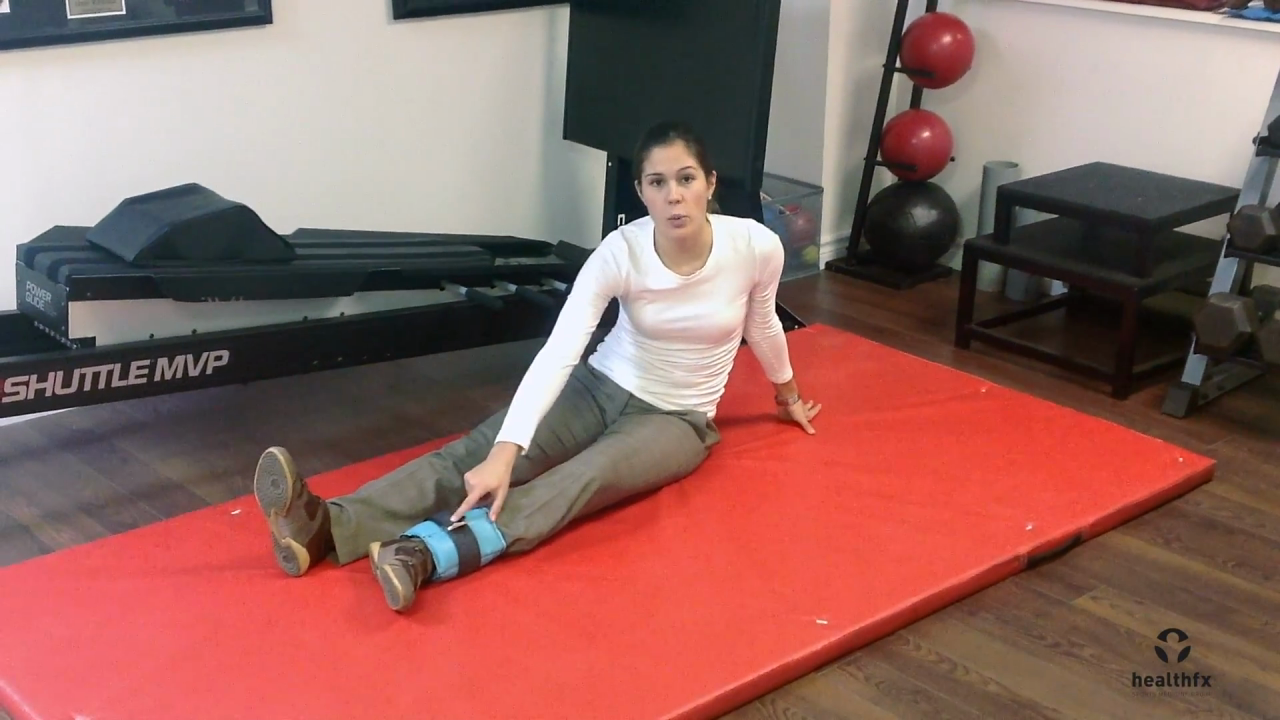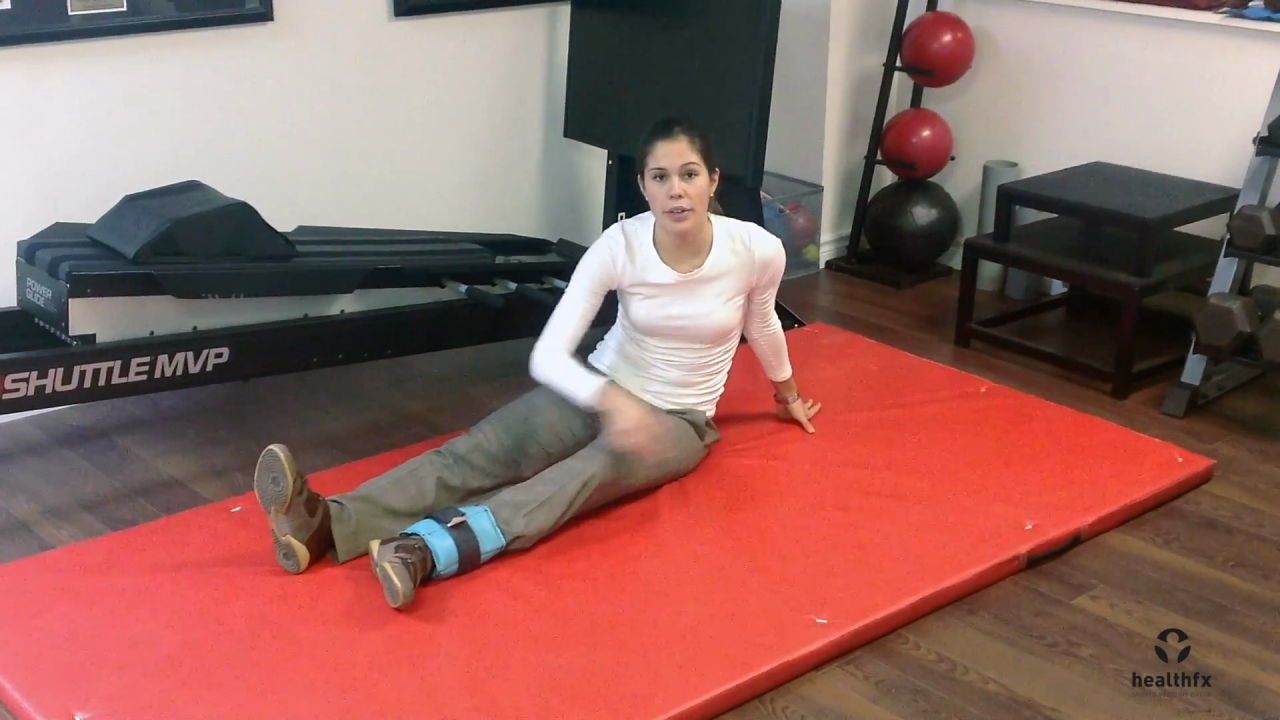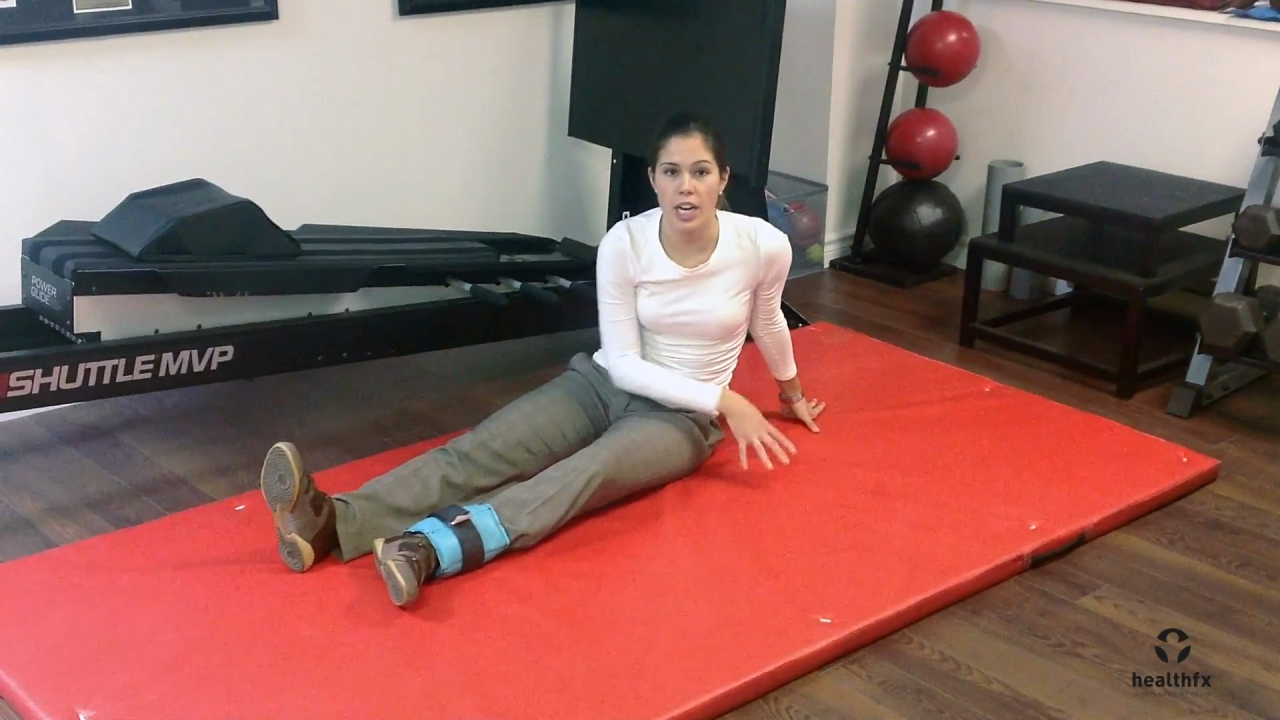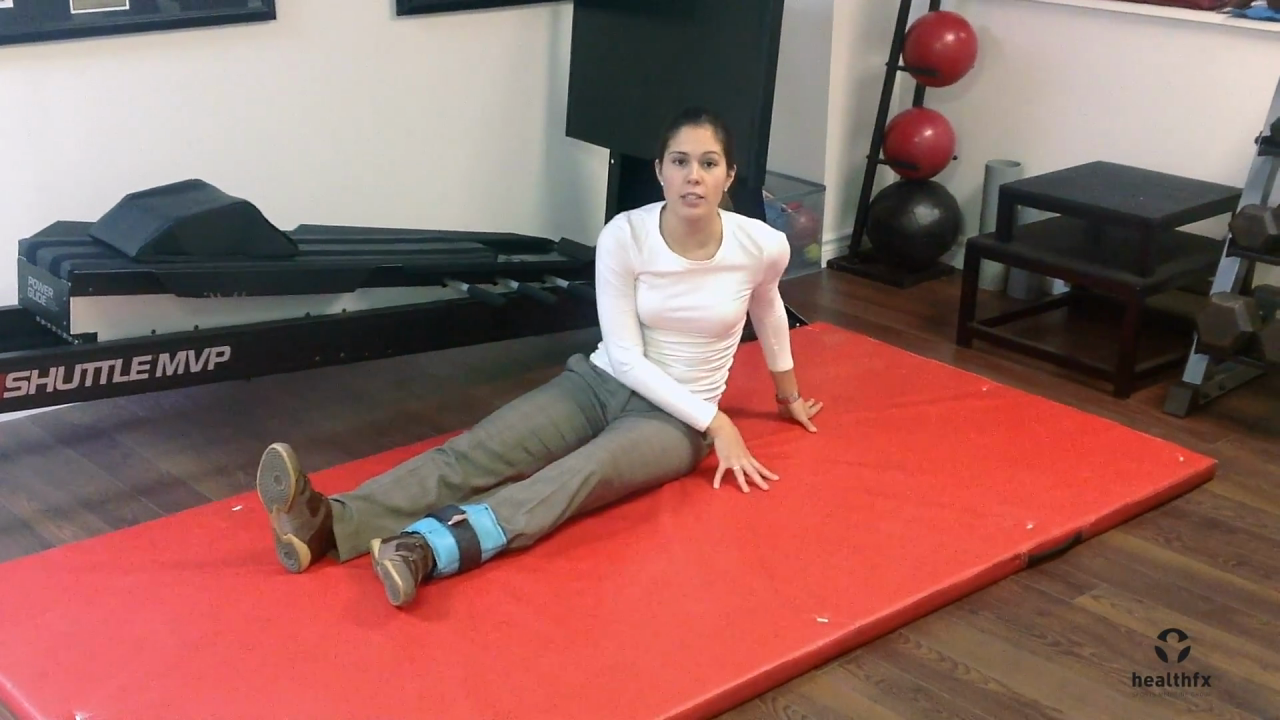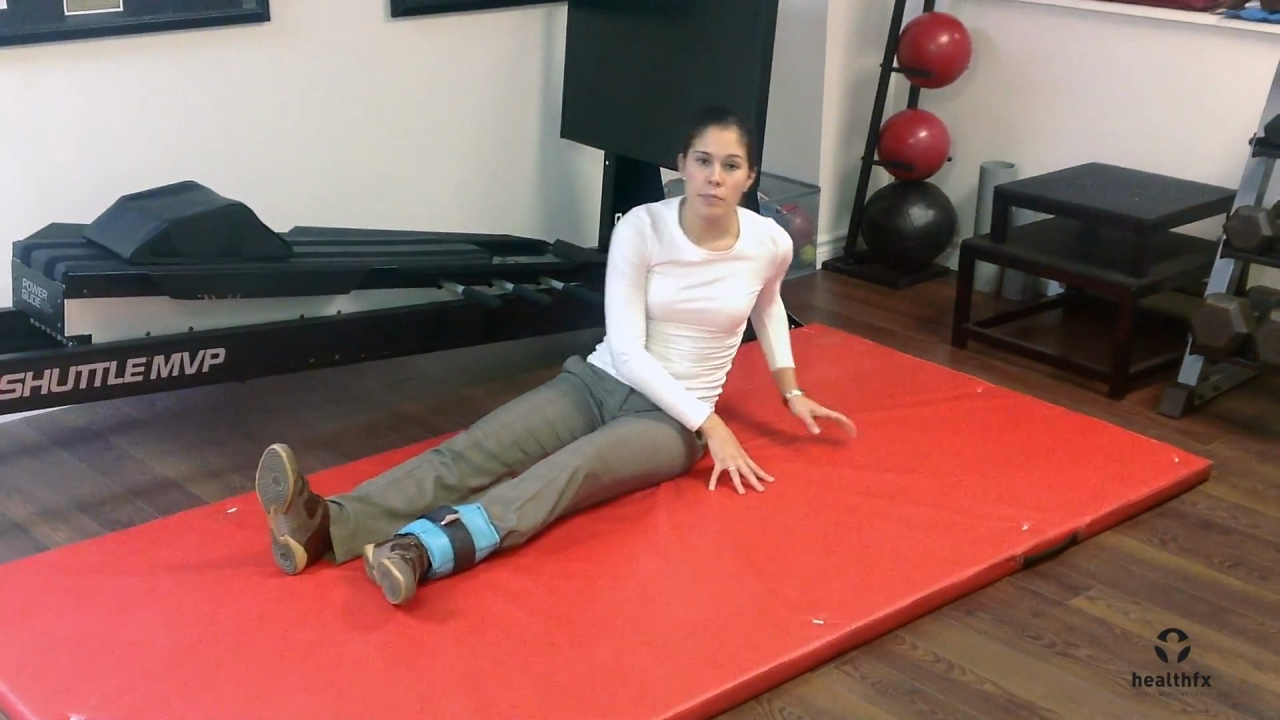
dt=0.3s
person 1, frame 1
left shoulder: (757, 247)
right shoulder: (619, 253)
left elbow: (762, 325)
right elbow: (557, 354)
left wrist: (787, 395)
right wrist: (503, 453)
left hip: (675, 421)
right hip: (601, 387)
left knee: (593, 473)
right knee: (473, 453)
left ankle: (427, 552)
right ankle: (325, 524)
person 1, frame 2
left shoulder: (758, 251)
right shoulder: (617, 247)
left elbow: (761, 324)
right elbow: (547, 355)
left wrist: (786, 394)
right wrist: (610, 398)
left hip: (674, 415)
right hip: (600, 389)
left knee: (589, 473)
right knee: (476, 452)
left ankle: (426, 551)
right ankle: (325, 523)
person 1, frame 3
left shoulder: (764, 247)
right shoulder: (623, 244)
left elbow: (767, 322)
right elbow: (623, 365)
left wrist: (791, 393)
right wrist: (723, 400)
left hip: (681, 417)
right hip: (605, 383)
left knee: (595, 470)
right knee: (479, 449)
left ankle: (430, 548)
right ankle: (331, 521)
person 1, frame 4
left shoulder: (763, 245)
right shoulder: (623, 236)
left elbow: (767, 308)
right elbow: (626, 358)
left wrist: (786, 390)
right wrist: (716, 423)
left hip: (674, 419)
right hip: (599, 382)
left knee: (590, 470)
right knee: (477, 451)
left ankle: (427, 550)
right ankle: (327, 521)
person 1, frame 5
left shoulder: (771, 244)
right shoulder: (640, 228)
right elbow: (628, 350)
left wrist: (791, 391)
right wrist: (710, 423)
left hip: (672, 419)
right hip: (598, 380)
left knee: (582, 463)
right knee: (472, 450)
left ankle: (422, 549)
right ankle: (325, 522)
